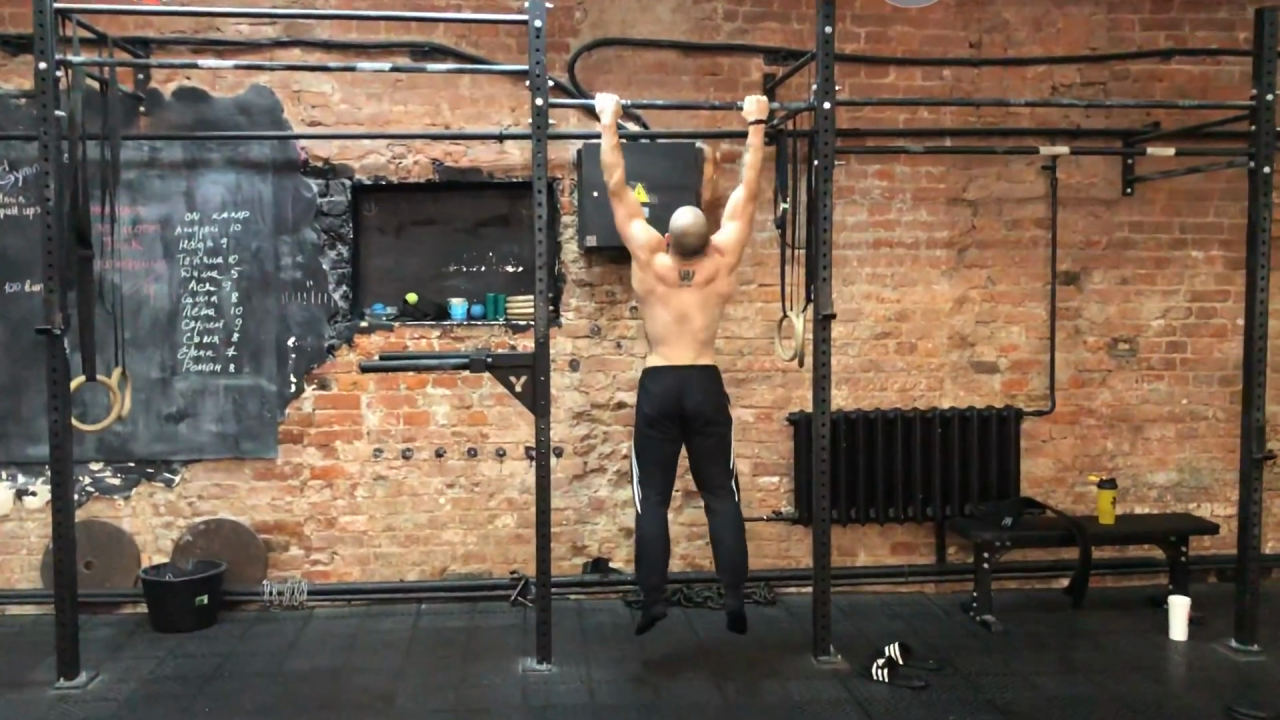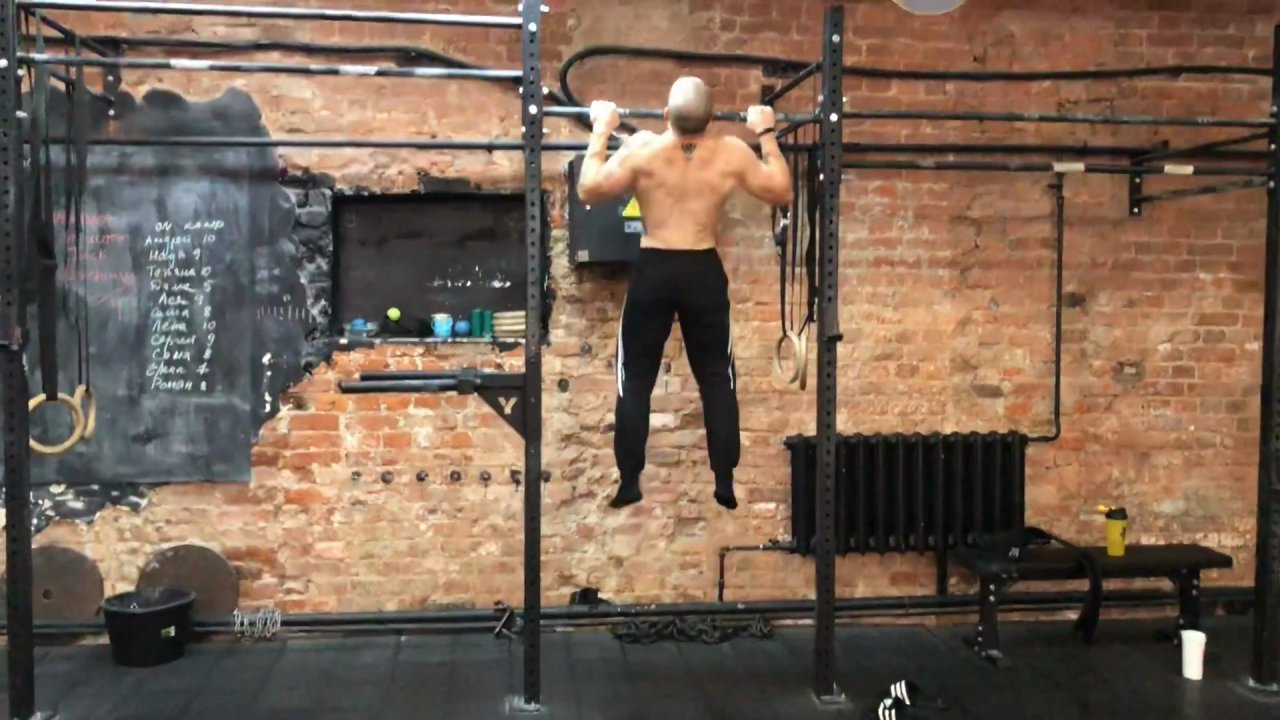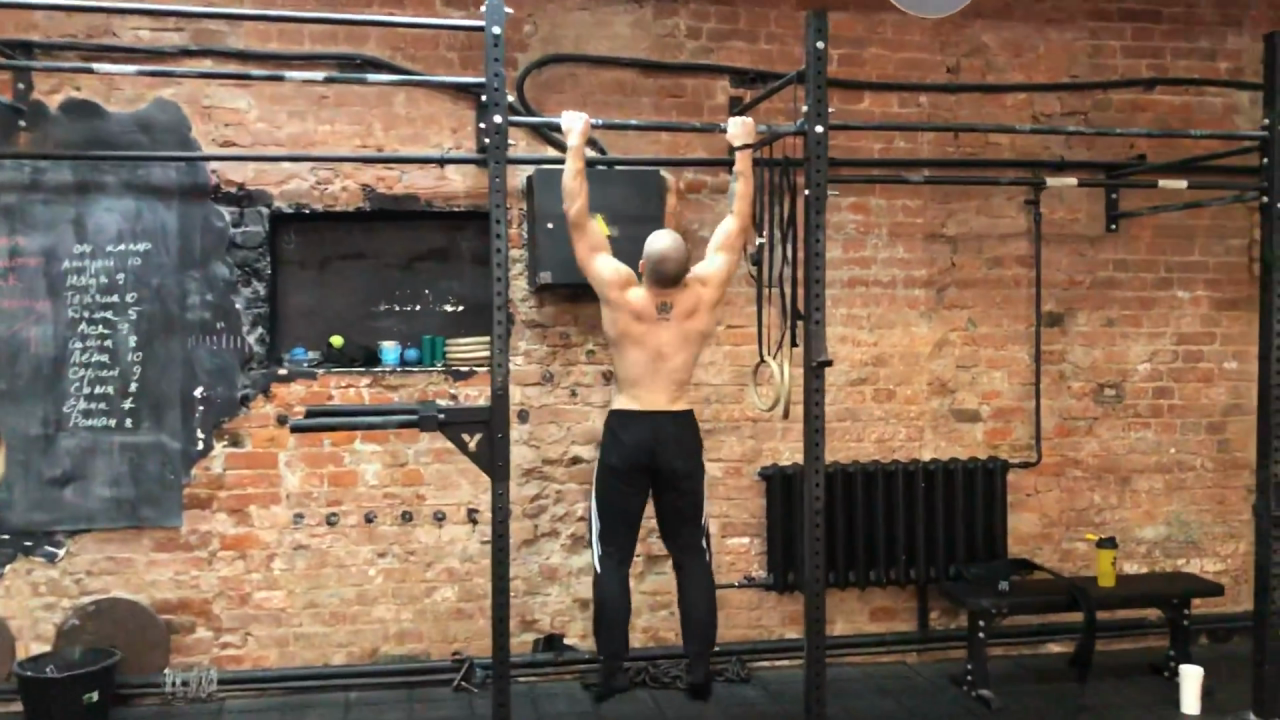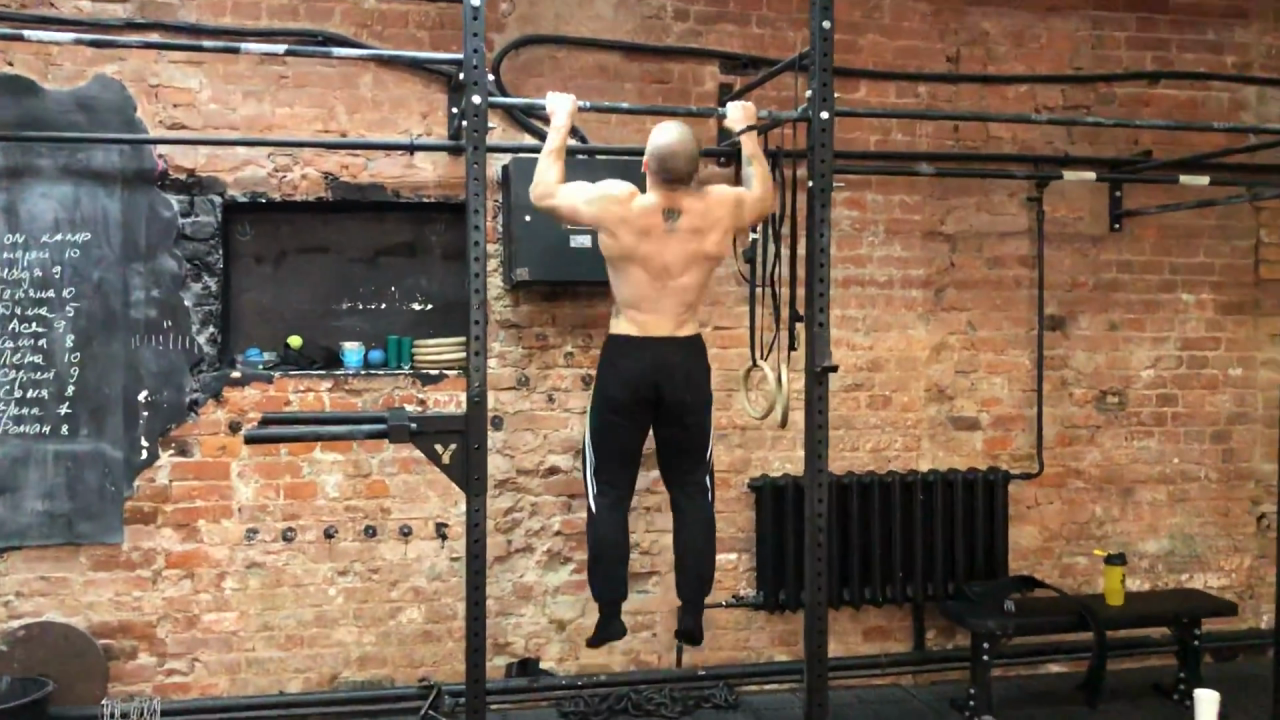
dt=0.5s
person 1, frame 1
left shoulder: (647, 260)
right shoulder: (723, 262)
left elbow: (616, 188)
right elbow: (747, 191)
left wrist: (609, 122)
right wrist: (756, 124)
left hip: (658, 388)
right hip: (706, 387)
left knee: (651, 500)
right knee: (721, 497)
left ankle: (653, 600)
right ankle: (734, 598)
person 1, frame 2
left shoulder: (642, 148)
right shoulder: (733, 153)
left elbow: (588, 190)
right elbow: (783, 193)
left wrist: (601, 132)
right wrist: (766, 133)
left hip: (652, 270)
right hip: (704, 272)
left knee: (635, 380)
right knee: (716, 377)
left ankle: (630, 482)
right ankle: (724, 482)
person 1, frame 3
left shoulder: (618, 293)
right shoulder: (705, 294)
left elbow: (577, 216)
right elbow: (739, 221)
left wrist: (576, 142)
right wrist: (743, 148)
left hip: (625, 435)
right hip: (680, 435)
left knee: (612, 561)
right knee: (691, 557)
left ankle: (613, 673)
right ankle: (699, 671)
person 1, frame 4
left shoulder: (615, 201)
right shoulder: (720, 206)
left elbow: (541, 191)
right elbow: (767, 197)
left wrist: (559, 126)
right wrist: (748, 131)
left hip: (626, 359)
right hip: (686, 359)
left knee: (609, 495)
right knee: (691, 493)
left ankle: (610, 617)
right ankle: (692, 617)
